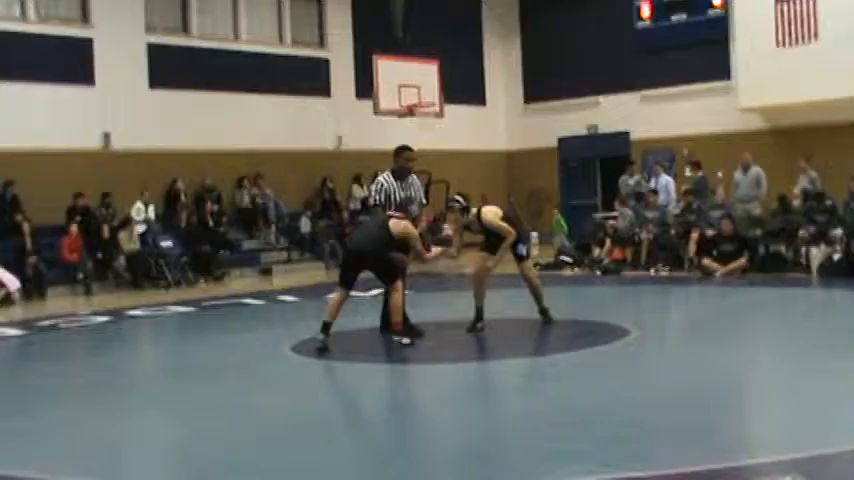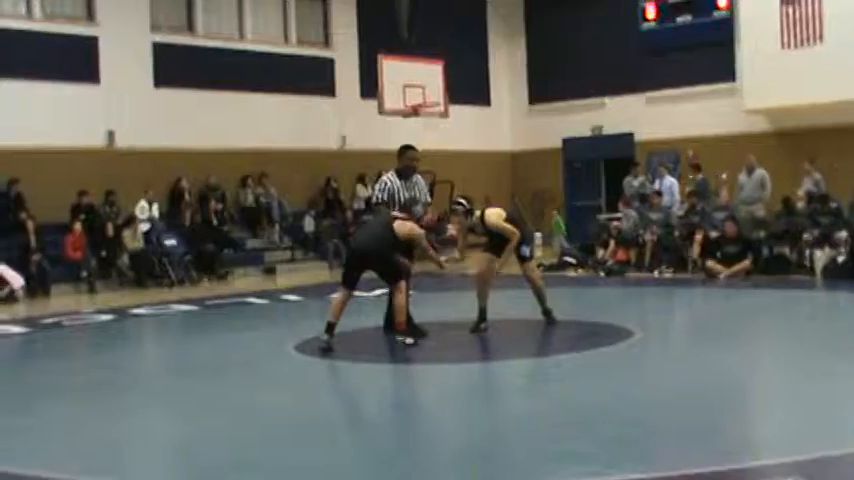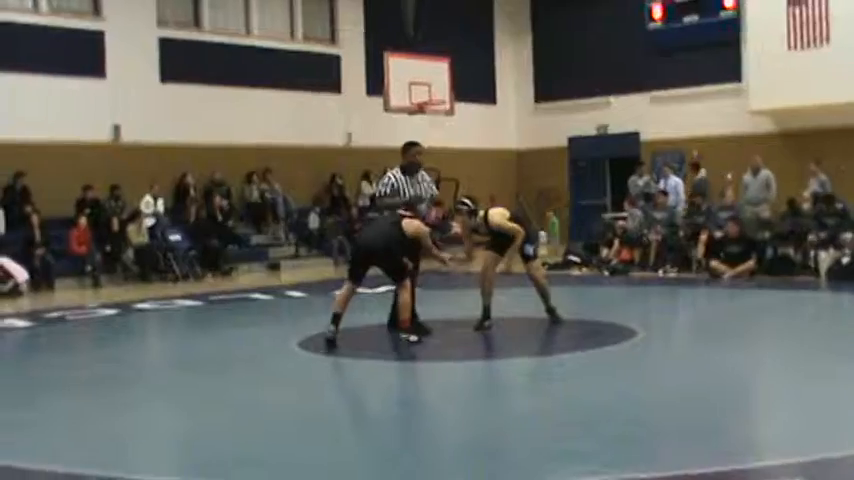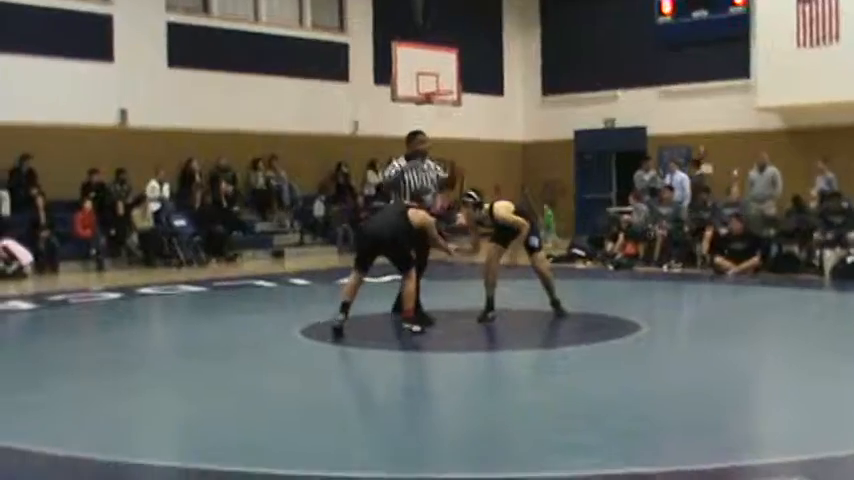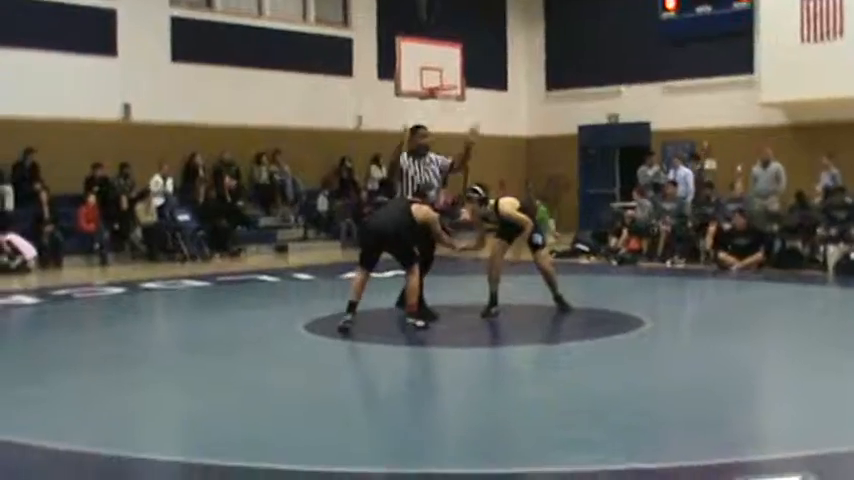
dt=0.1s
person 1, frame 1
left shoulder: (415, 181)
right shoulder: (382, 182)
left elbow: (421, 206)
right elbow: (375, 211)
left wrist: (422, 222)
left ankle: (388, 323)
person 1, frame 2
left shoulder: (419, 181)
right shoulder: (387, 182)
left elbow: (426, 204)
right elbow: (378, 209)
left wrist: (428, 216)
left ankle: (392, 322)
person 1, frame 3
left shoulder: (425, 177)
right shoulder: (392, 177)
left elbow: (434, 198)
right elbow: (380, 203)
left wrist: (437, 200)
right wrist: (403, 201)
left knee: (410, 278)
right knee: (407, 278)
left ankle: (395, 320)
right ankle: (410, 319)
person 1, frame 4
left shoulder: (431, 167)
right shoulder: (397, 166)
left elbow: (447, 184)
right elbow: (387, 186)
left wrist: (452, 177)
right wrist: (404, 171)
left knee: (420, 266)
right knee: (412, 267)
left ankle: (401, 306)
right ankle: (414, 310)
person 1, frame 5
left shoulder: (436, 160)
right shoulder: (402, 160)
left elbow: (458, 166)
right elbow: (392, 172)
right wrist: (401, 145)
left knee: (427, 259)
left ankle: (406, 299)
right ankle: (417, 304)
person 2, frame 1
left shoulder: (382, 216)
right shoulder: (408, 227)
right elbow: (423, 257)
left wrist: (398, 257)
right wrist: (435, 252)
left hip: (352, 247)
right hip: (373, 251)
left knee: (342, 290)
right knee: (396, 287)
left ankle: (324, 335)
right ankle: (398, 333)
person 2, frame 2
left shoulder: (386, 216)
right shoulder: (413, 228)
right elbow: (429, 252)
left wrist: (401, 260)
right wrist: (440, 262)
left hip: (356, 246)
right hip: (376, 251)
left knee: (345, 290)
right knee: (400, 287)
left ankle: (328, 335)
right ankle: (401, 333)
person 2, frame 3
left shoulder: (394, 215)
right shoulder: (419, 227)
right elbow: (430, 250)
left wrist: (402, 259)
right wrist: (443, 258)
left hip: (362, 242)
right hip: (383, 248)
left knee: (351, 284)
right knee: (404, 284)
left ankle: (334, 327)
right ankle: (405, 330)
person 2, frame 4
left shoulder: (398, 205)
right shoulder: (425, 217)
right elbow: (436, 240)
left wrist: (406, 251)
right wrist: (449, 249)
left hip: (368, 231)
right hip: (390, 237)
left knee: (358, 273)
right knee: (410, 275)
left ankle: (342, 315)
right ankle: (409, 320)
person 2, frame 5
left shoulder: (401, 200)
right shoulder: (428, 211)
right elbow: (441, 237)
left wrist: (410, 247)
right wrist: (454, 246)
left hip: (372, 226)
right hip: (393, 233)
left knee: (363, 271)
right knee: (413, 270)
left ankle: (349, 315)
right ankle: (412, 315)
person 3, frame 1
left shoulder: (485, 216)
right shoulder: (459, 224)
left elbow: (511, 234)
left wrist: (495, 260)
left hip: (514, 232)
right hip: (494, 235)
left knee: (527, 273)
right knee: (479, 273)
left ankle: (543, 310)
right ankle: (479, 317)
person 3, frame 2
left shoulder: (489, 218)
right shoulder: (463, 227)
left elbow: (515, 235)
right elbow: (460, 255)
left wrist: (502, 262)
left hip: (518, 233)
right hip: (498, 236)
left knee: (531, 274)
right knee: (482, 274)
left ankle: (546, 311)
right ankle: (482, 318)
person 3, frame 3
left shoulder: (493, 219)
right shoulder: (467, 228)
left elbow: (520, 232)
right elbow: (469, 256)
left wrist: (509, 260)
left hip: (521, 232)
right hip: (501, 235)
left knee: (535, 274)
right knee: (486, 271)
left ankle: (550, 309)
right ankle: (486, 316)
person 3, frame 4
left shoulder: (498, 212)
right shoulder: (472, 220)
left elbow: (525, 226)
right elbow: (475, 248)
left hip: (525, 224)
right hip: (505, 228)
left knee: (540, 266)
right knee: (490, 263)
left ankle: (555, 302)
right ankle: (489, 308)
person 3, frame 5
left shoulder: (503, 208)
right shoulder: (477, 216)
left elbow: (529, 224)
right elbow: (480, 243)
right wrist: (467, 247)
left hip: (529, 220)
right hip: (508, 223)
left knee: (542, 263)
right knee: (494, 258)
left ankle: (558, 297)
right ankle: (493, 303)
